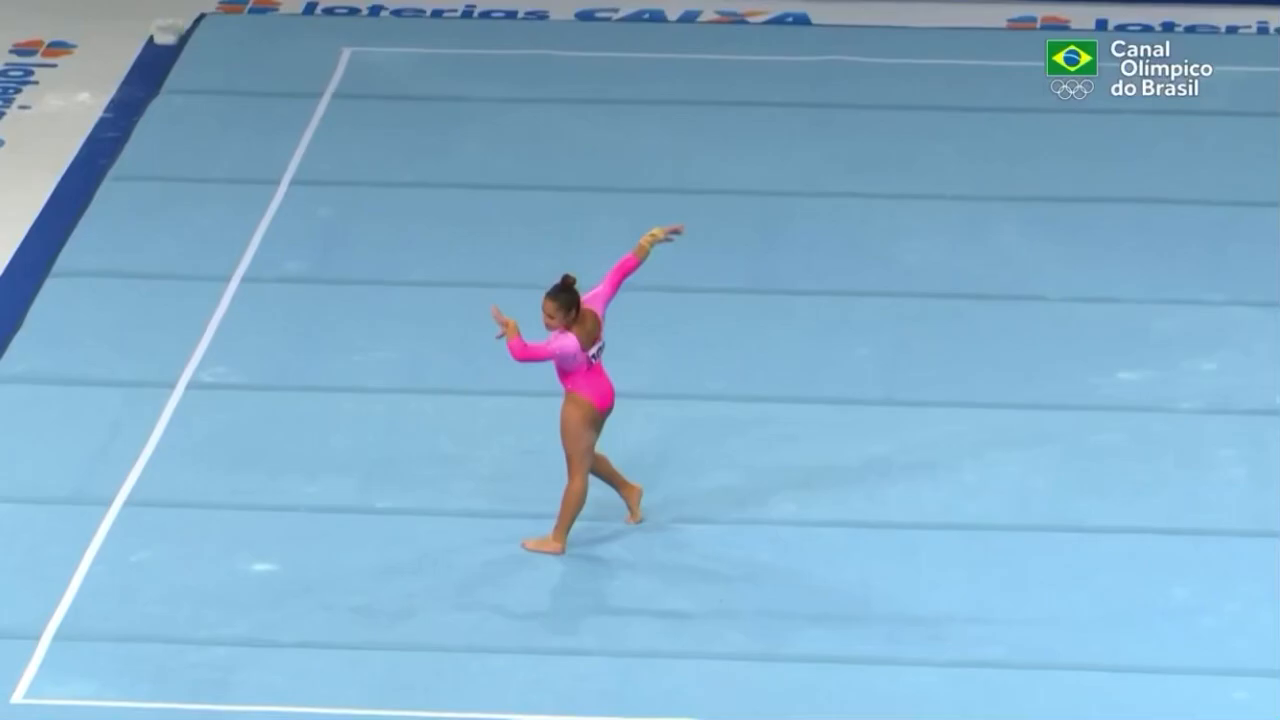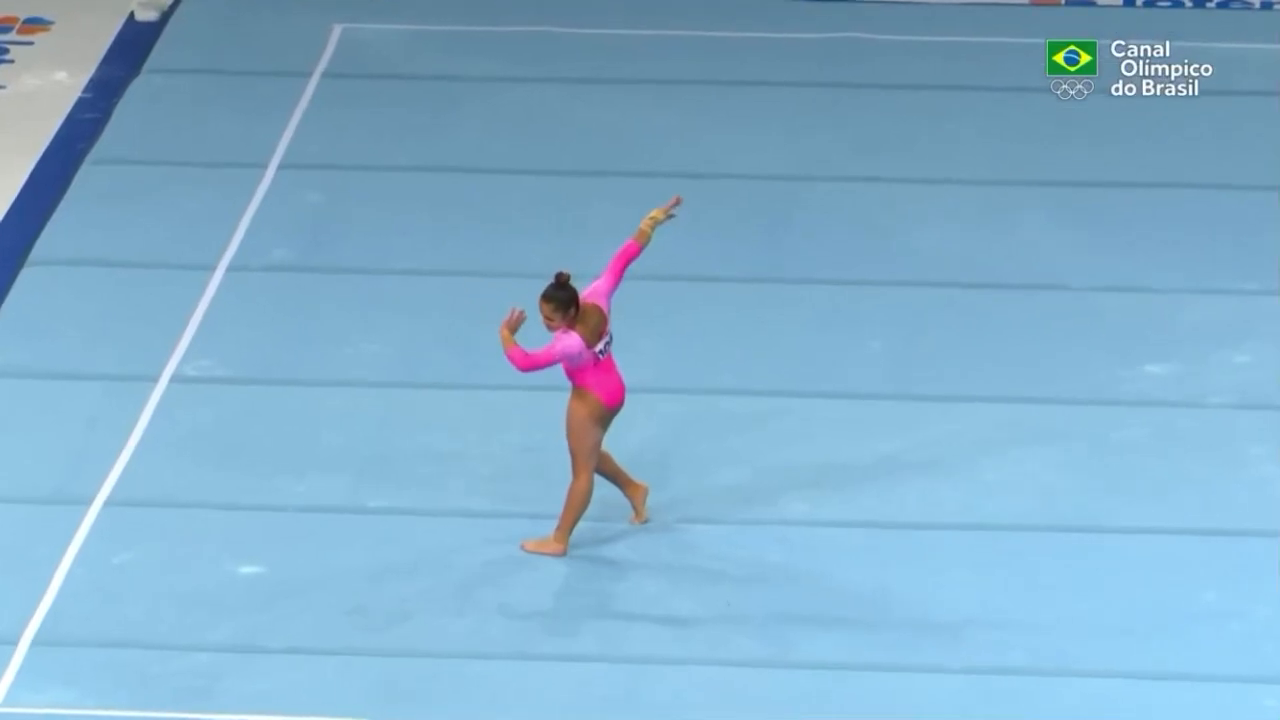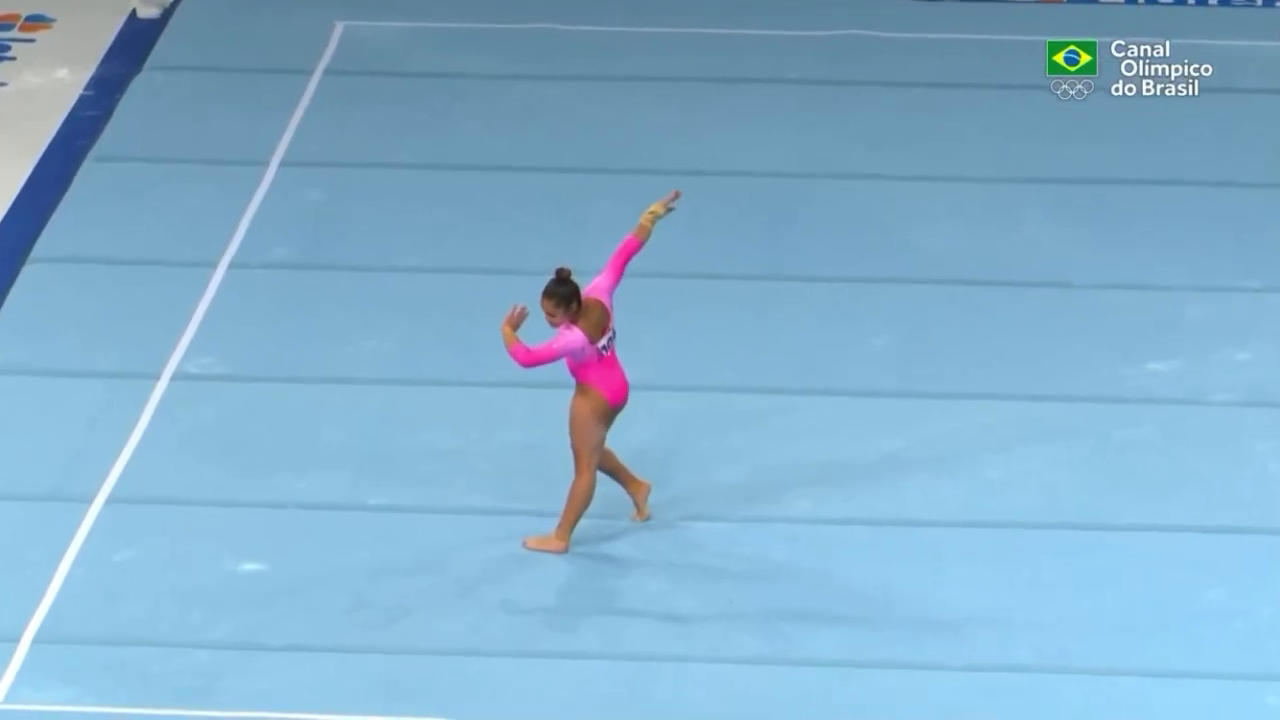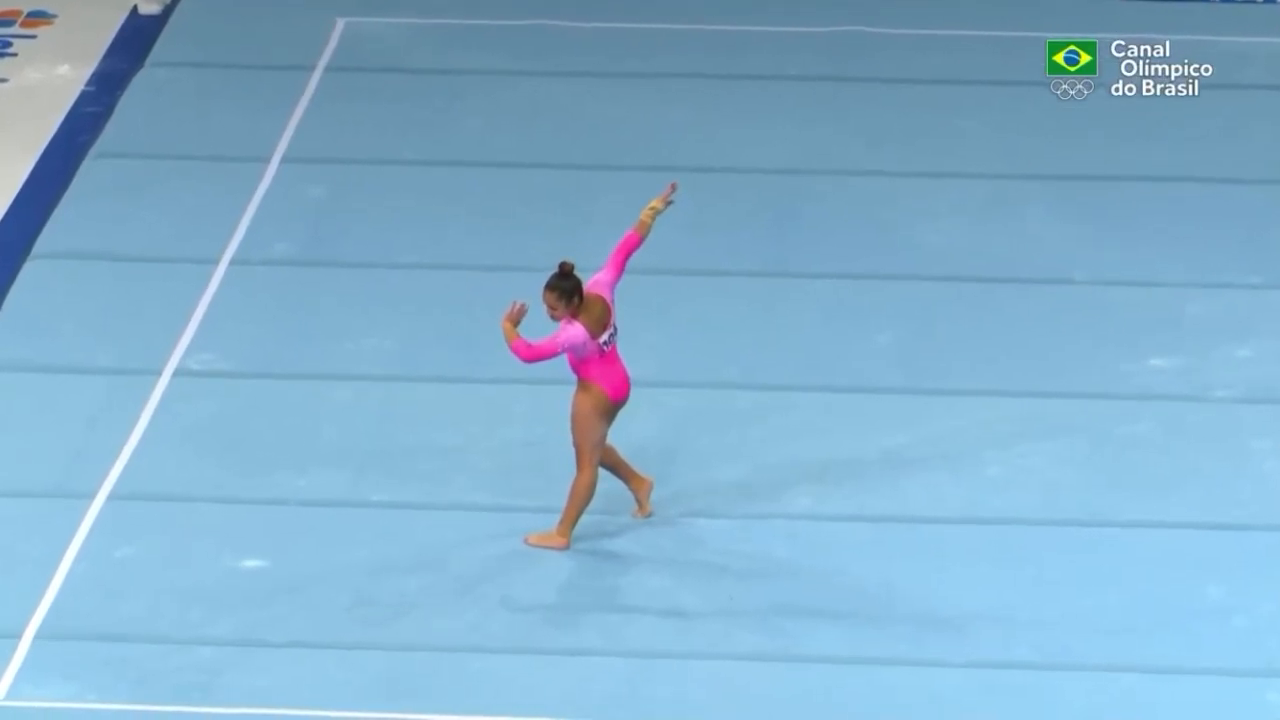
dt=0.4s
person 1, frame 1
left shoulder: (567, 343)
right shoulder: (593, 306)
left elbow: (522, 352)
right elbow: (620, 271)
left wrist: (508, 327)
right wrist: (649, 240)
left hip: (583, 403)
right hip: (601, 394)
left knee: (577, 472)
right knee: (585, 456)
left ankle: (556, 539)
right ankle: (628, 489)
person 1, frame 2
left shoulder: (570, 343)
right shoulder: (595, 298)
left elbow: (524, 362)
right elbow: (622, 259)
left wrist: (506, 334)
right wrist: (650, 222)
left hip: (591, 399)
right hip: (612, 390)
left knee: (582, 470)
right knee: (589, 454)
left ankle: (558, 541)
right ankle: (634, 489)
person 1, frame 3
left shoulder: (573, 338)
right shoulder: (599, 294)
left elbow: (526, 358)
right elbow: (623, 255)
left wrist: (507, 331)
right wrist: (650, 217)
left hip: (595, 396)
right hip: (616, 387)
left knee: (585, 467)
right knee: (593, 451)
left ankle: (560, 537)
right ankle: (635, 485)
person 1, frame 4
left shoulder: (574, 334)
right shoulder: (600, 290)
left elbow: (528, 353)
right elbow: (624, 249)
left wrist: (508, 327)
right wrist: (650, 213)
left hip: (596, 393)
right hip: (616, 383)
left knee: (586, 464)
right knee: (594, 448)
left ankle: (561, 534)
right ankle: (638, 483)
